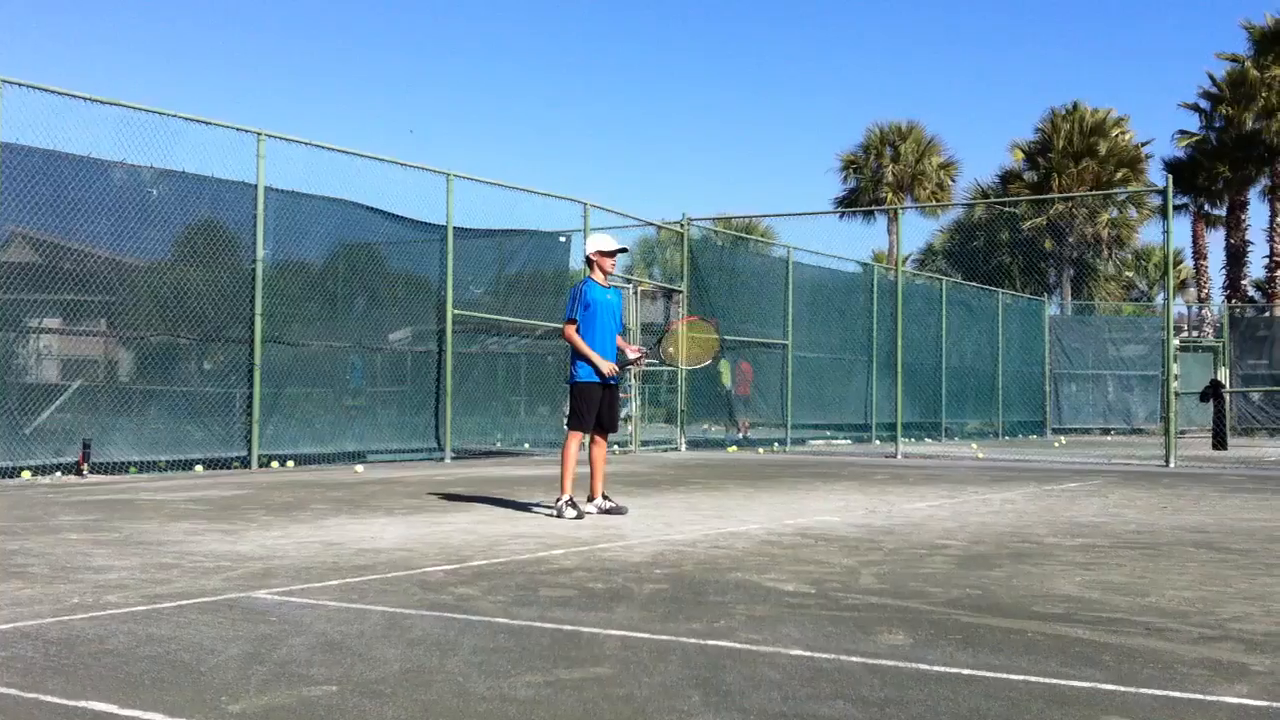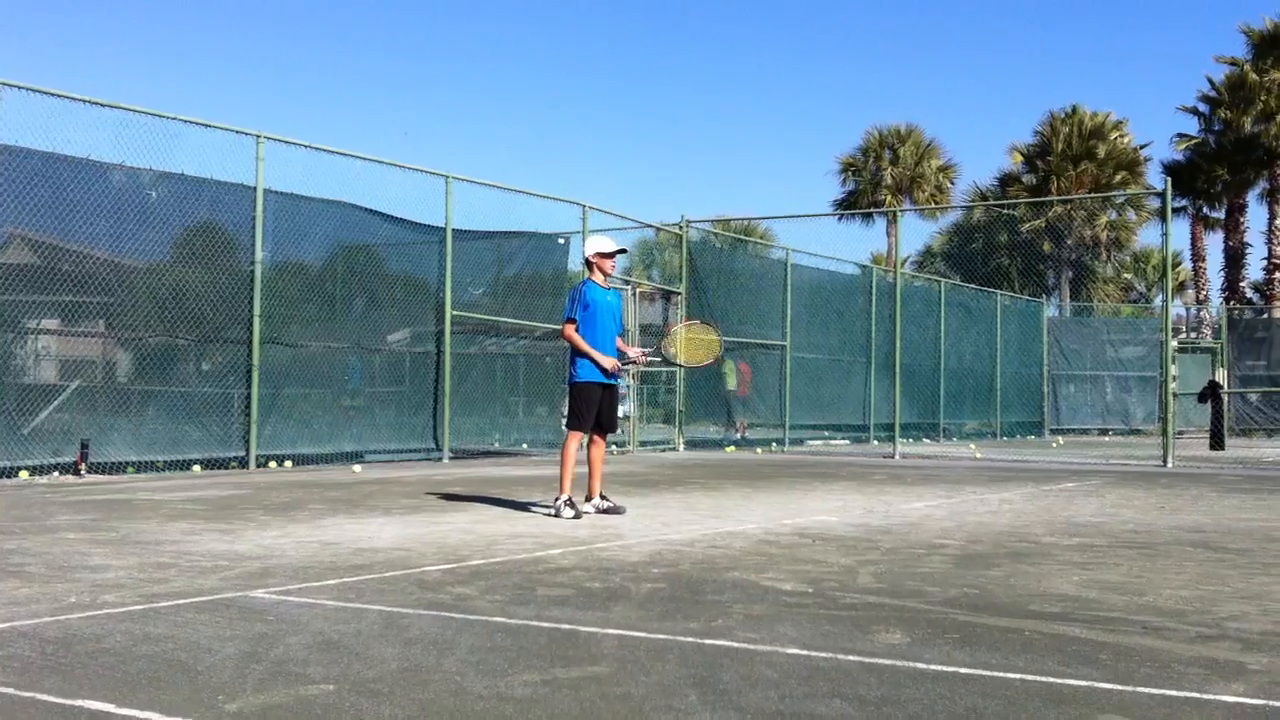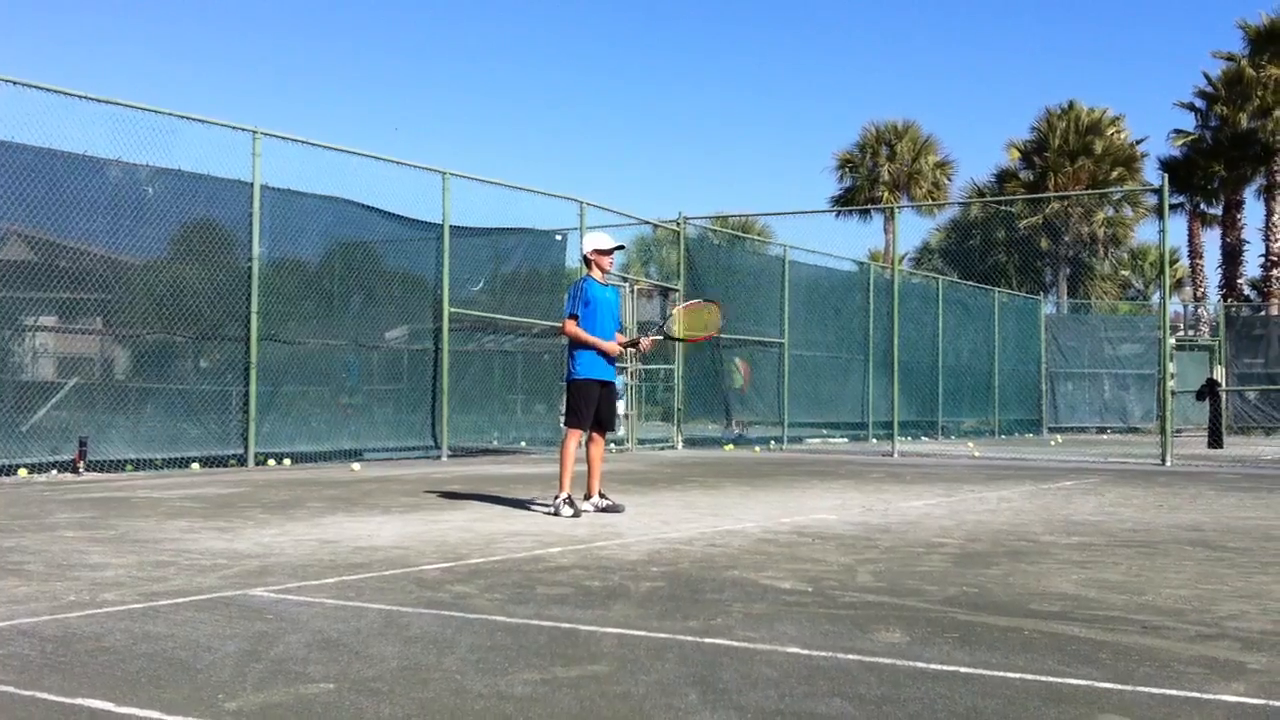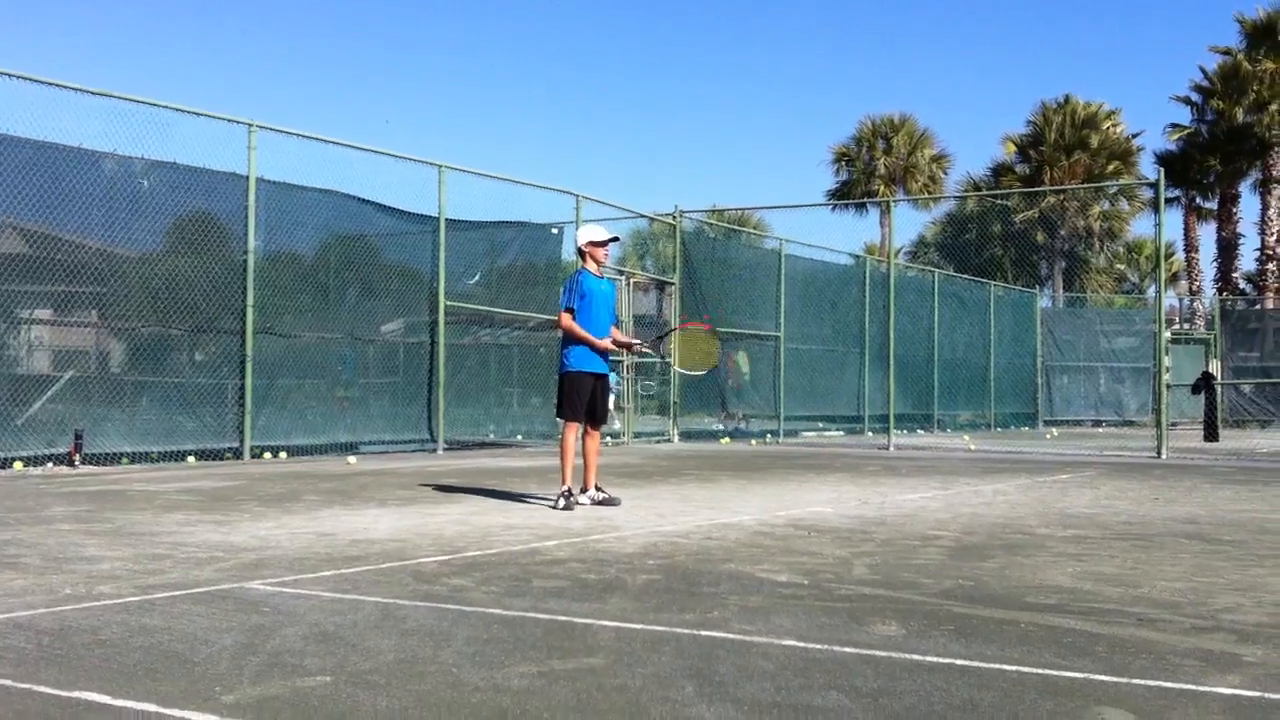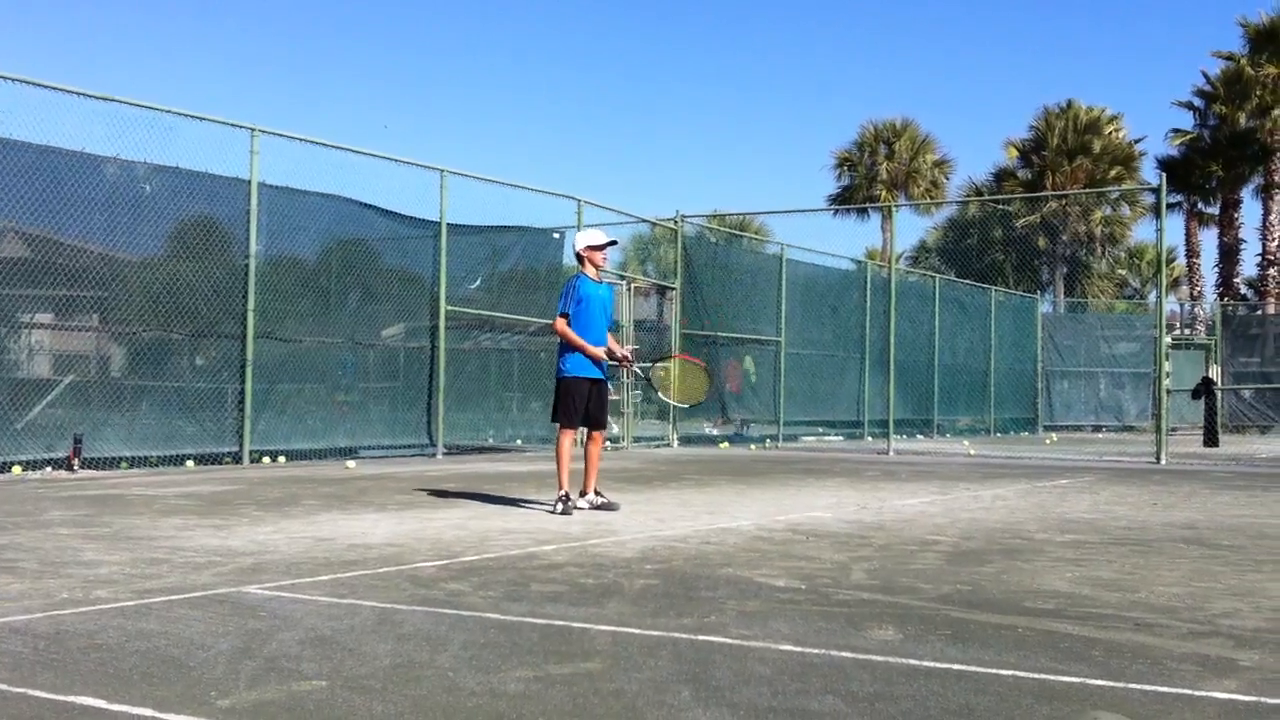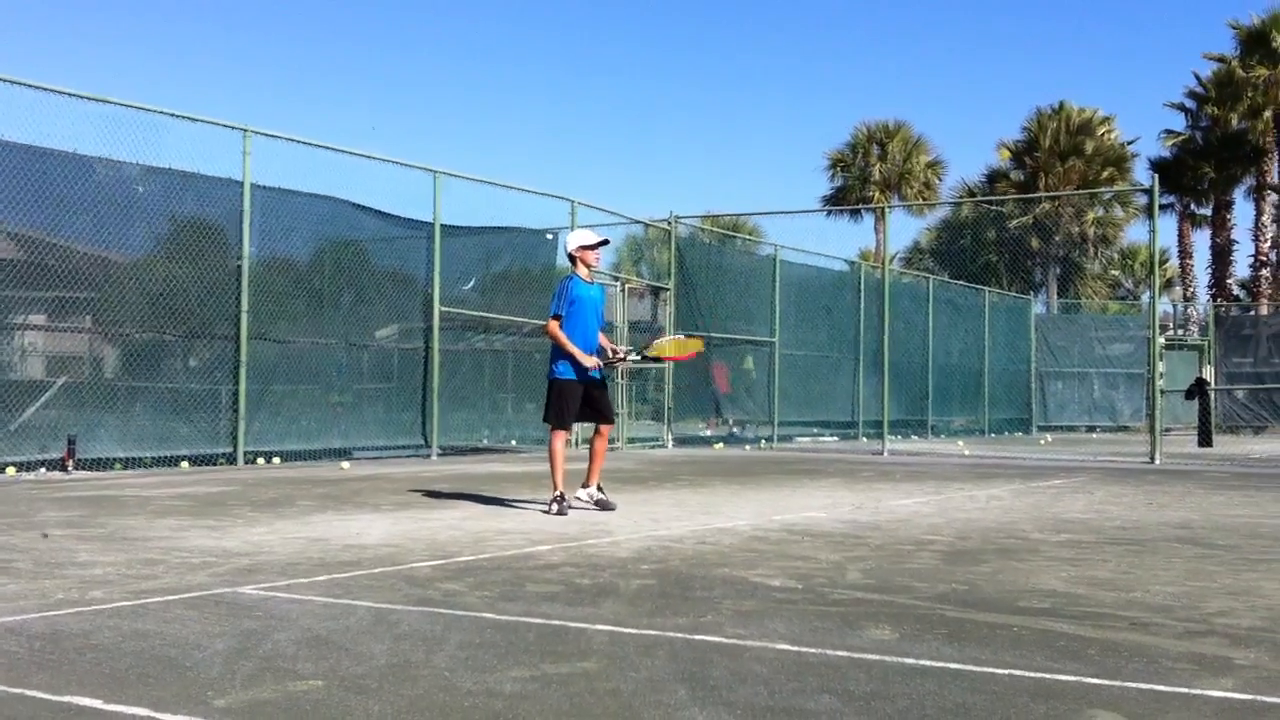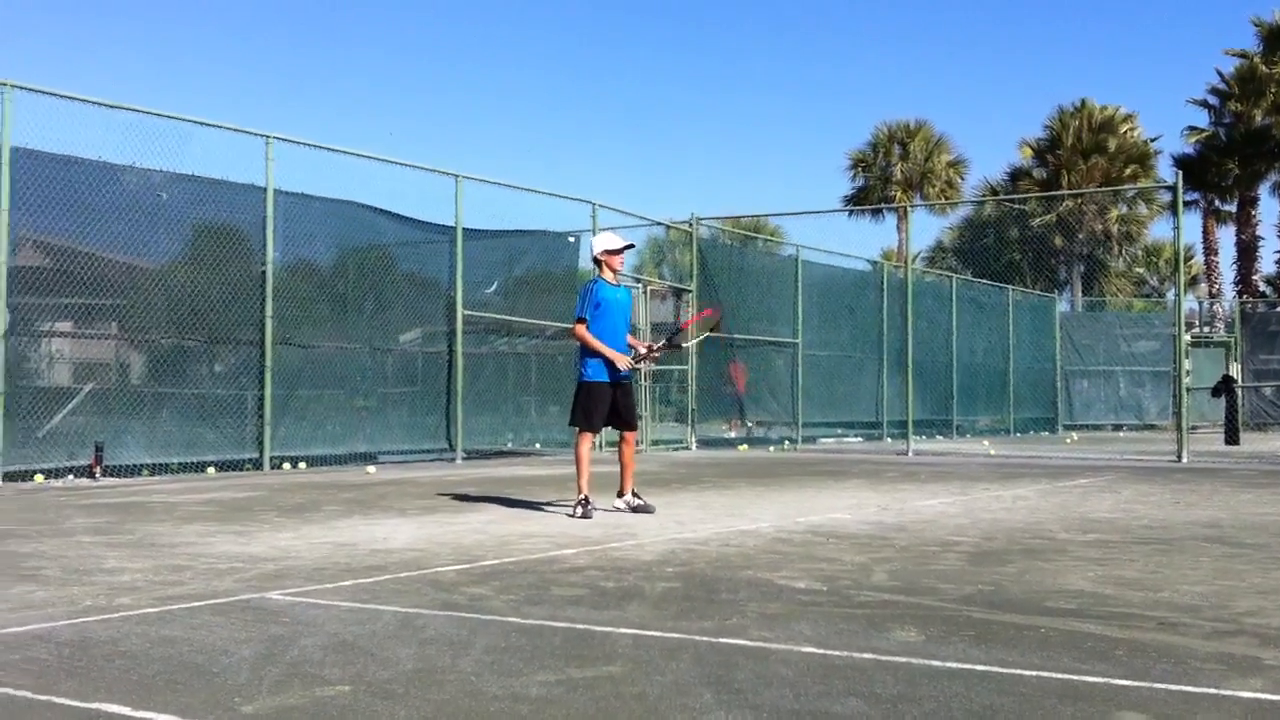
dt=0.2s
person 1, frame 1
left shoulder: (616, 294)
right shoulder: (583, 289)
right elbow: (569, 331)
left wrist: (627, 348)
right wrist: (597, 360)
left hip: (609, 376)
right hip: (586, 374)
left knee: (601, 435)
right knee: (577, 432)
left ankle: (597, 498)
right ankle: (565, 498)
person 1, frame 2
left shoulder: (615, 296)
right shoulder: (583, 290)
right elbow: (568, 331)
left wrist: (628, 350)
right wrist: (599, 357)
left hip: (608, 377)
right hip: (585, 374)
left knee: (600, 435)
right knee: (576, 432)
left ankle: (595, 497)
right ankle: (564, 498)
person 1, frame 3
left shoulder: (613, 292)
right shoulder: (582, 286)
right elbow: (568, 327)
right wrist: (603, 345)
left hip: (607, 373)
right hip: (584, 371)
left knee: (598, 433)
right knee: (575, 430)
left ankle: (593, 496)
right ankle: (563, 496)
person 1, frame 4
left shoulder: (608, 285)
right shoulder: (578, 279)
right elbow: (564, 321)
left wrist: (625, 341)
right wrist: (596, 342)
left hip: (600, 366)
right hip: (577, 364)
left knee: (594, 427)
right knee: (573, 423)
left ankle: (590, 489)
right ankle: (566, 488)
person 1, frame 5
left shoulder: (607, 290)
right shoulder: (575, 284)
right elbow: (559, 325)
left wrist: (617, 350)
right wrist: (589, 349)
left hip: (597, 371)
right hip: (574, 369)
left knee: (597, 431)
right knee: (568, 429)
left ankle: (589, 493)
right ankle: (564, 494)
person 1, frame 6
left shoulder: (598, 290)
right shoulder: (568, 285)
right elbow: (552, 327)
left wrist: (608, 346)
right wrist: (579, 355)
left hip: (592, 372)
right hip: (566, 370)
left knee: (605, 424)
right knee: (560, 429)
left ankle: (590, 487)
right ankle: (558, 494)
person 1, frame 7
left shoulder: (625, 292)
right shoulder: (593, 288)
right elbow: (578, 330)
left wrist: (638, 345)
right wrist: (611, 354)
left hip: (620, 375)
right hip: (595, 373)
left knee: (629, 433)
right knee: (587, 433)
left ankle: (626, 494)
right ankle: (583, 497)
